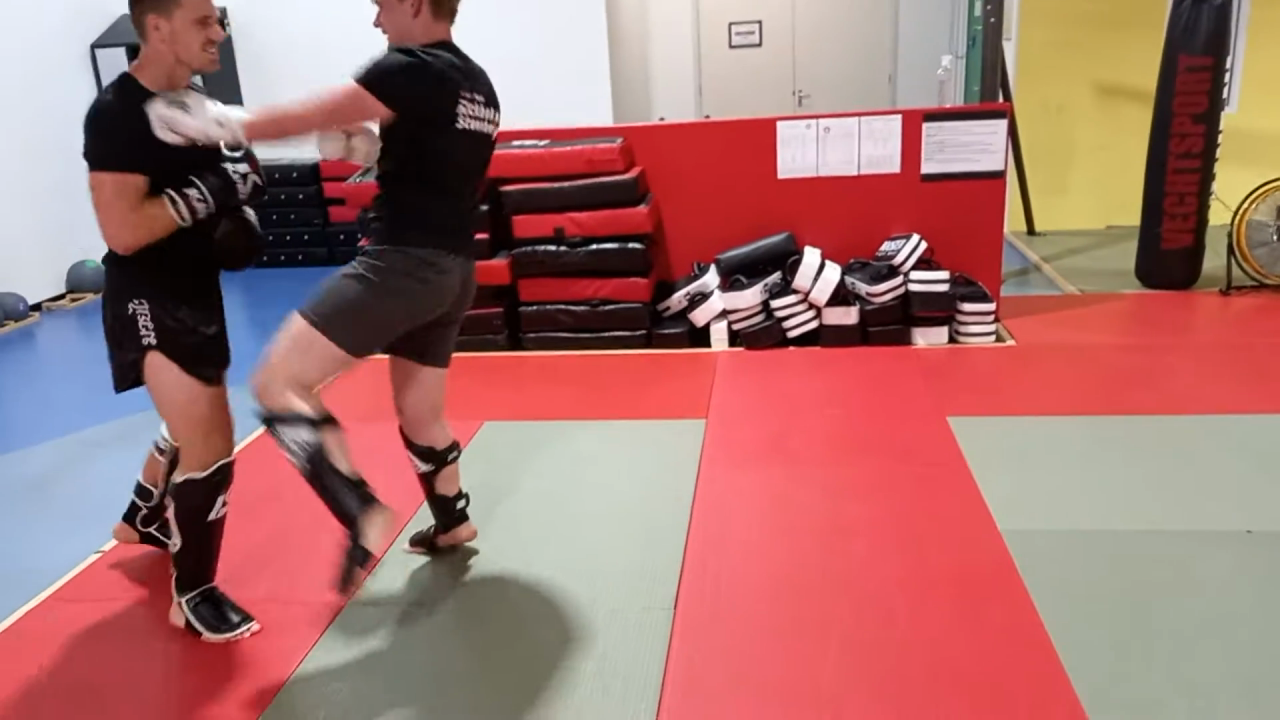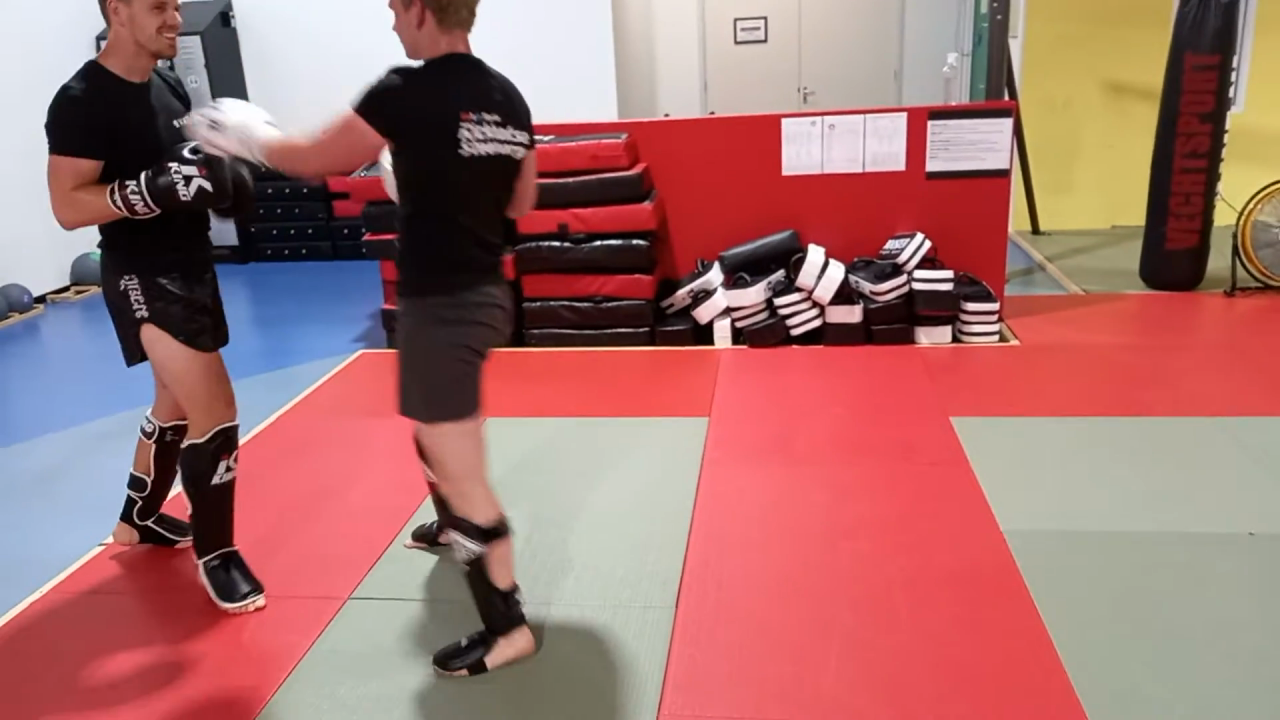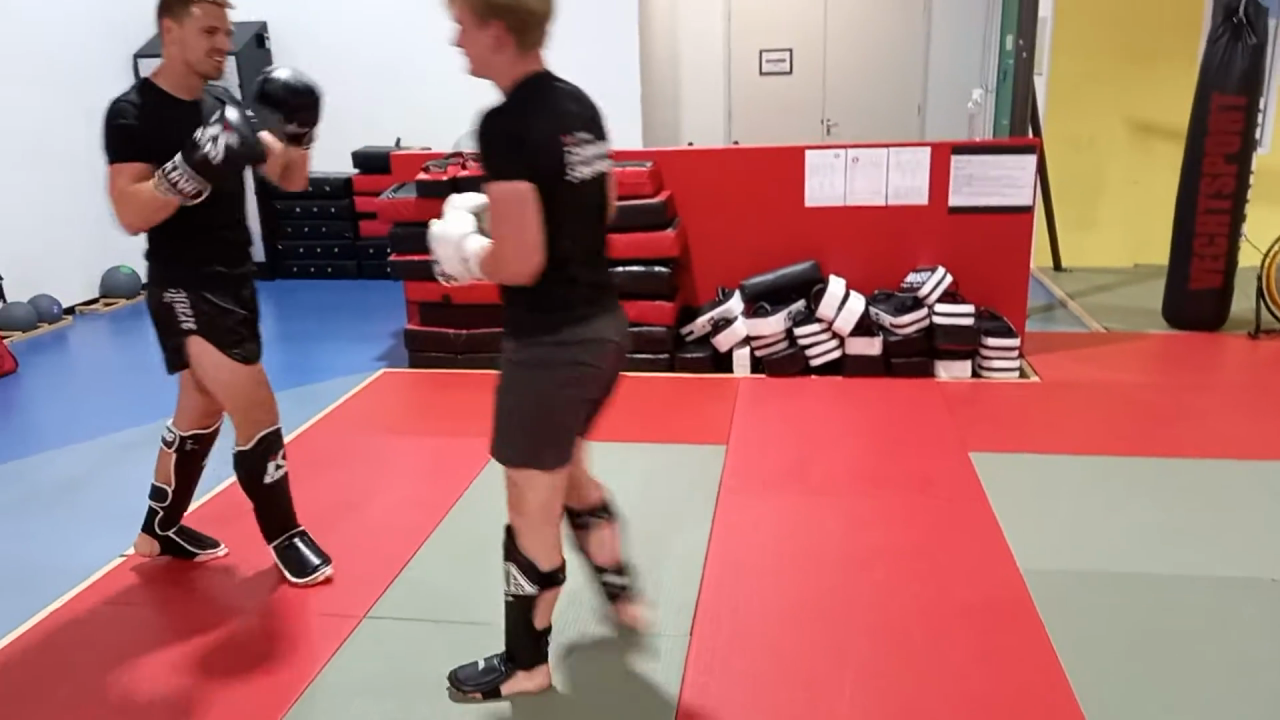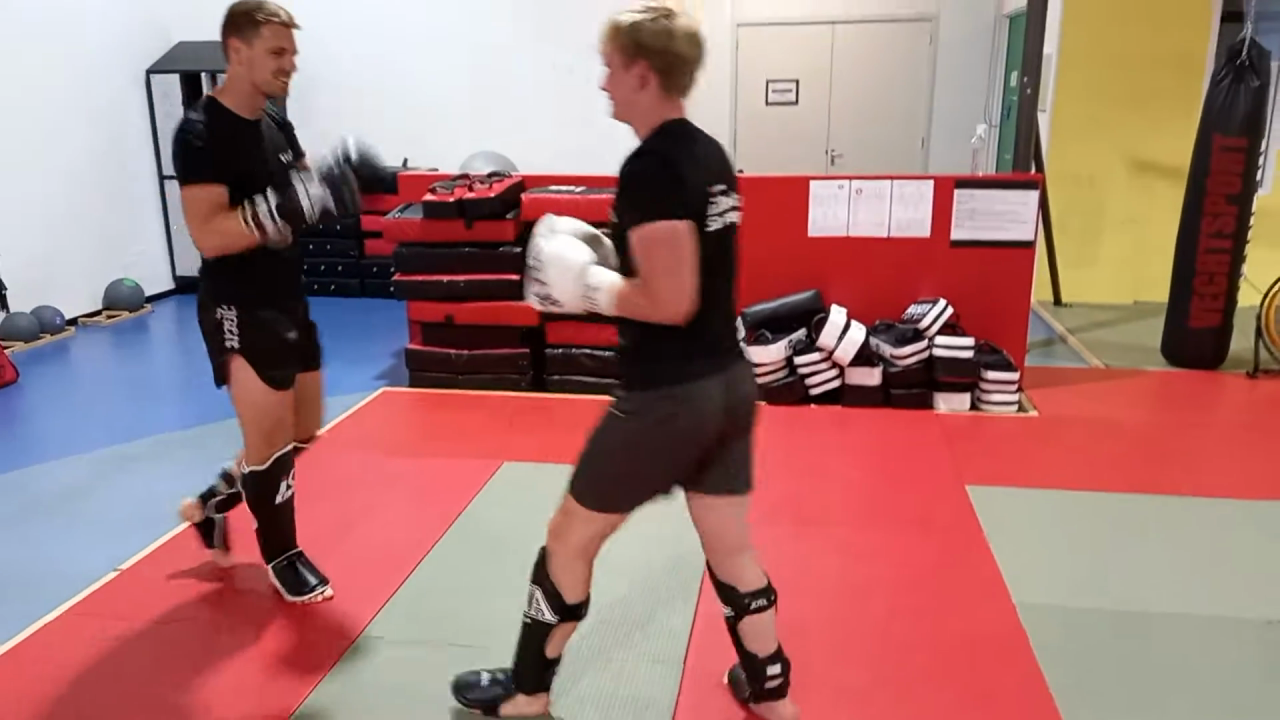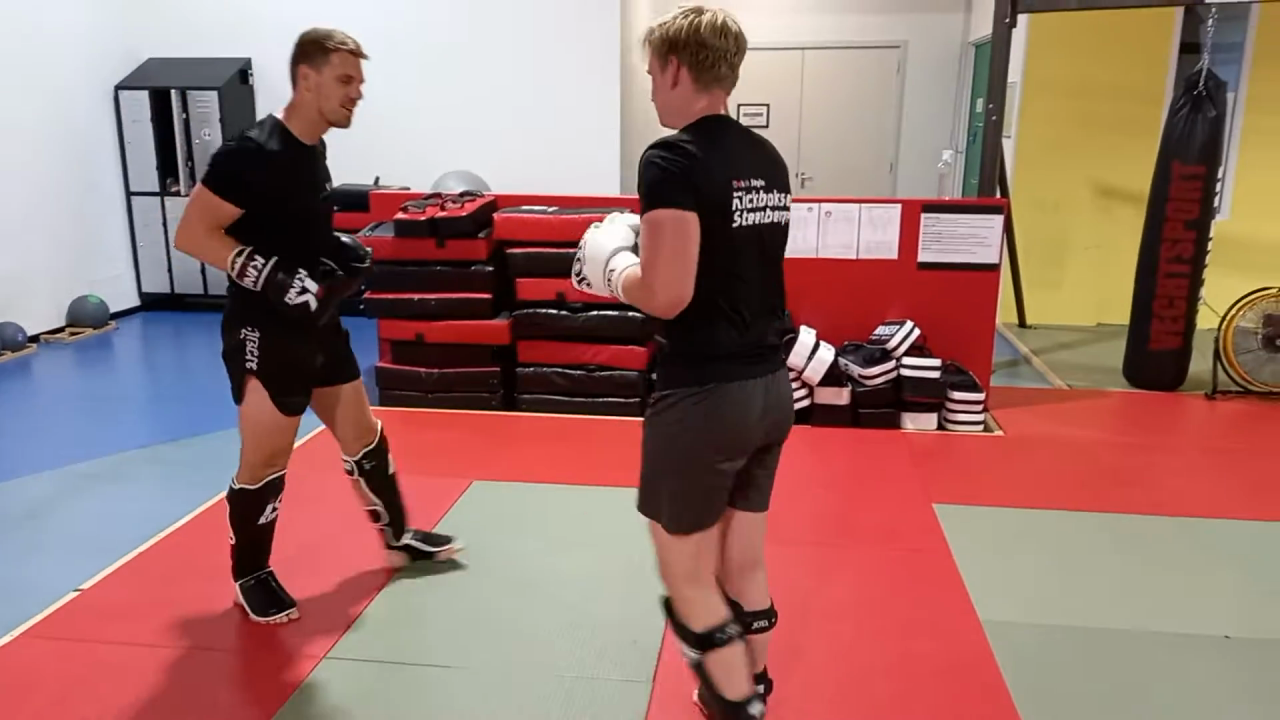
dt=0.3s
person 1, frame 1
left shoulder: (409, 67)
right shoulder: (477, 82)
left elbow: (309, 117)
left wrist: (218, 122)
right wrist: (368, 135)
left hip: (402, 264)
right hip: (452, 268)
left knee: (278, 381)
right knee: (420, 413)
left ankle: (363, 514)
right ankle: (452, 520)
person 1, frame 2
left shoulder: (411, 90)
right shoulder: (509, 99)
left elbow: (311, 160)
left wrist: (244, 131)
left hip: (442, 308)
right hip: (488, 295)
left knee: (460, 476)
right knee: (436, 430)
left ankle: (504, 624)
right ankle: (458, 530)
person 1, frame 3
left shoulder: (507, 124)
right shoulder: (578, 107)
left elbow: (519, 263)
left wrist: (462, 246)
left hip: (549, 344)
right hip: (602, 326)
left knee: (532, 511)
right knee: (567, 473)
left ankle: (523, 661)
right ankle: (620, 593)
person 1, frame 4
left shoulder: (651, 170)
right shoulder: (711, 157)
left elbow: (671, 302)
left wrist: (582, 282)
right wrist: (603, 257)
left hip: (666, 397)
right hip: (730, 382)
left knee: (569, 543)
right knee: (732, 549)
person 1, frame 5
left shoulder: (671, 160)
right shoulder: (769, 161)
left elbow: (668, 295)
left wrist: (612, 263)
left hip: (701, 399)
right hip: (770, 390)
left knee: (687, 586)
right knee: (743, 564)
person 2, frame 1
right shoulder: (116, 113)
right elbow: (123, 232)
left wrist: (229, 203)
right wrist: (209, 193)
left hip: (195, 290)
right hip: (149, 303)
left knee: (202, 429)
right knee: (208, 446)
left ankle: (143, 517)
right ankle: (193, 592)
person 2, frame 2
left shoulder: (170, 87)
right shoulder: (80, 100)
right elbow: (68, 207)
left wrist: (223, 181)
right wrist: (153, 191)
left hip: (191, 267)
right hip: (141, 280)
left knee: (176, 403)
right knee: (215, 410)
left ankle: (139, 518)
right ankle: (216, 555)
person 2, frame 3
left shoulder: (223, 103)
right shoulder: (134, 113)
left elbow: (290, 178)
right elbow: (130, 214)
left wrist: (298, 127)
right wrist: (196, 163)
left hip: (233, 282)
right hip: (188, 291)
left knee: (198, 414)
right knee: (258, 415)
left ankle: (160, 529)
right ankle: (284, 536)
person 2, frame 4
left shoulder: (275, 122)
right shoulder: (200, 133)
left elbow: (295, 206)
right elbow: (208, 233)
left wrist: (332, 191)
right wrist: (286, 205)
left hip: (286, 301)
right hip: (239, 309)
left knee: (303, 427)
right knee: (271, 439)
left ankle: (214, 507)
right ankle: (281, 554)
person 2, frame 5
left shoulder: (314, 149)
right shoulder: (256, 151)
right elbow: (193, 235)
left wrist: (339, 253)
right wrist: (274, 278)
left hip: (318, 326)
right hip: (265, 333)
left knee: (362, 436)
right knee: (266, 461)
left ankle: (398, 535)
right ankle: (250, 574)
